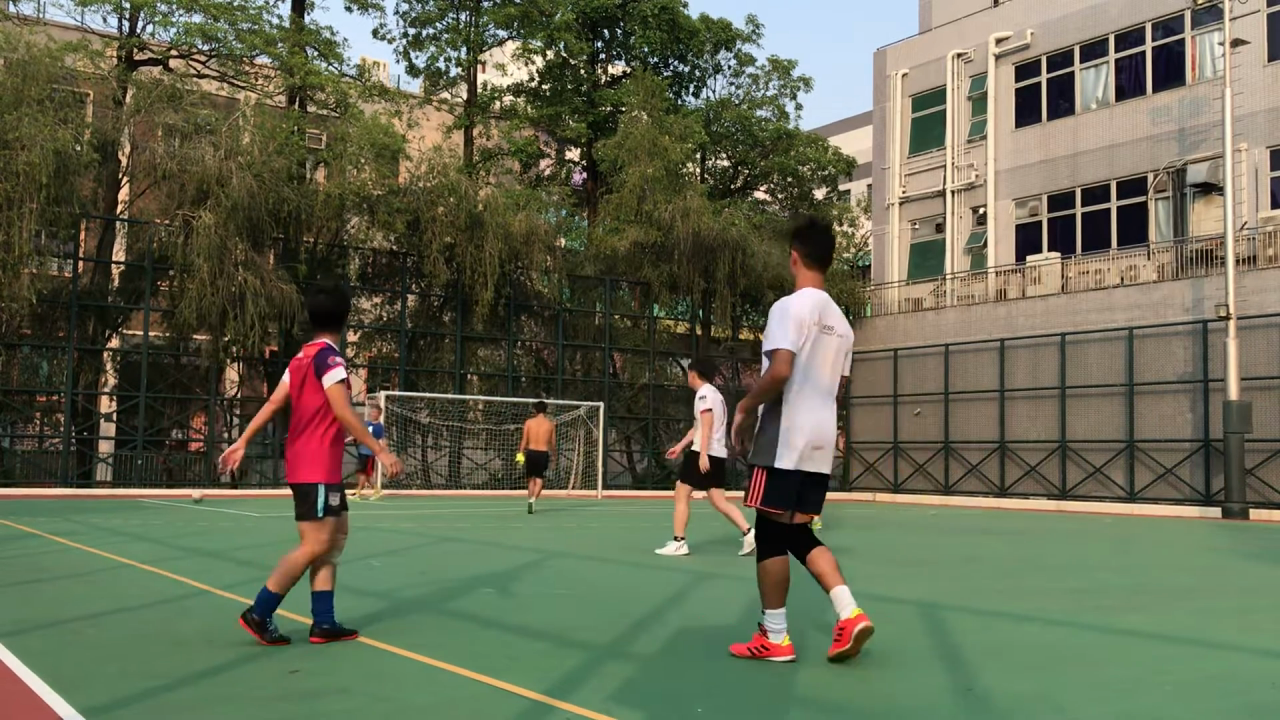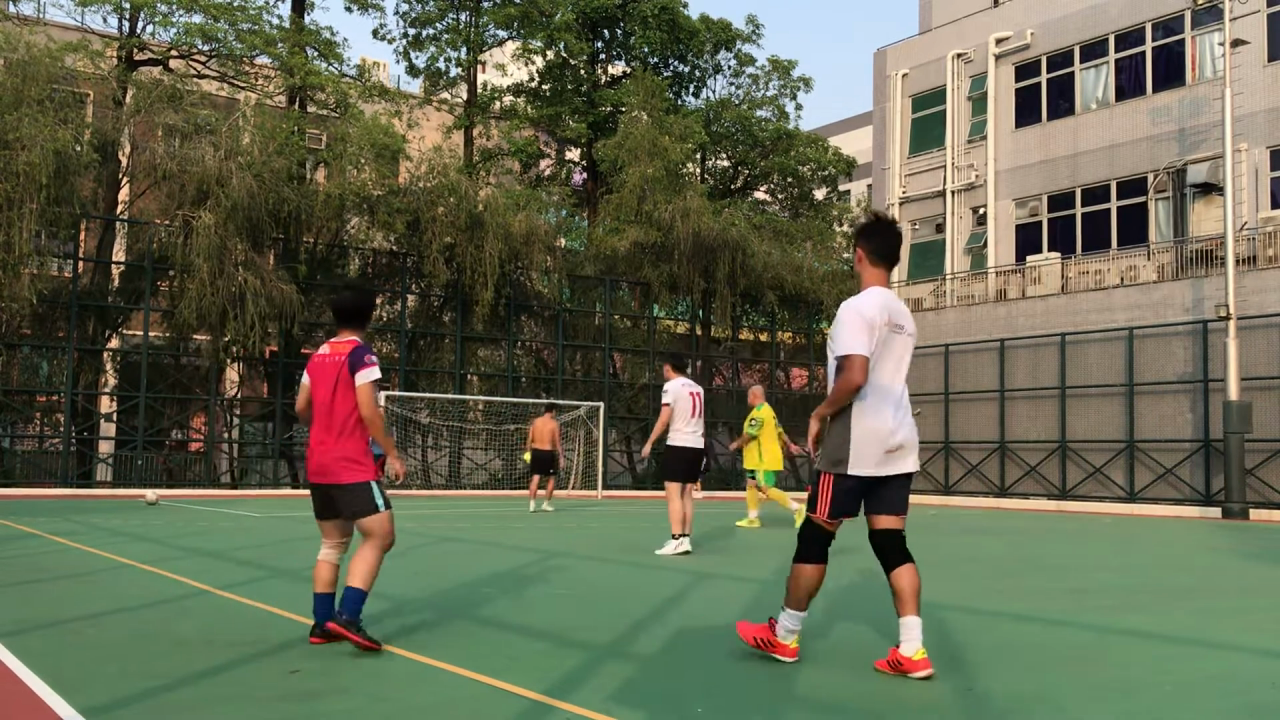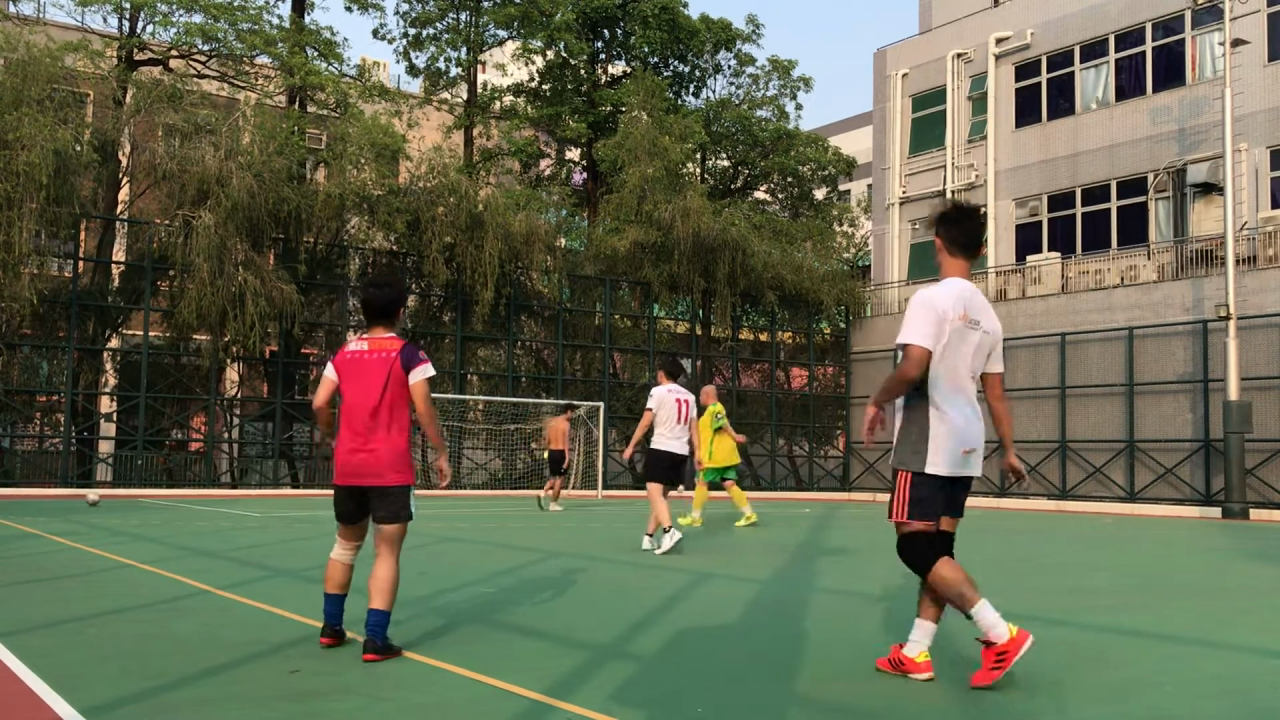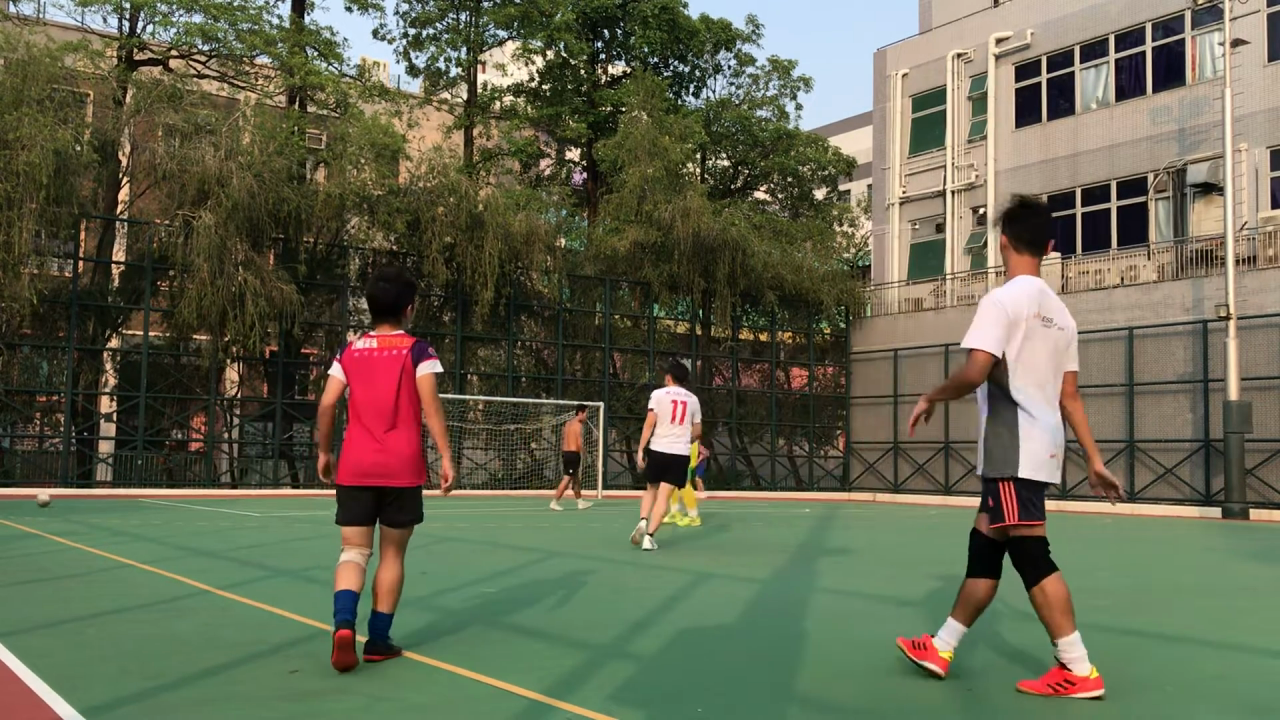
dt=0.3s
person 1, frame 1
left shoulder: (790, 307)
right shoulder: (841, 320)
left elbow: (779, 371)
left wrist: (744, 406)
left hip: (786, 438)
right hip: (822, 441)
left knee: (771, 532)
right knee: (802, 535)
left ankle: (774, 637)
right ankle: (849, 614)
person 1, frame 2
left shoulder: (858, 307)
right shoulder: (904, 317)
left elbow: (853, 377)
left wrist: (820, 413)
left hip: (857, 445)
right hip: (899, 443)
left knee: (815, 537)
right knee: (891, 543)
left ankle: (784, 635)
right ankle: (912, 649)
person 1, frame 3
left shoulder: (931, 298)
right shoulder: (988, 315)
left elbow: (913, 367)
right elbow: (995, 393)
left wrist: (877, 402)
right wrist: (1009, 451)
left hip: (926, 442)
right hip: (965, 444)
left knee: (917, 547)
right knee: (932, 544)
left ankle: (1002, 634)
right ankle: (915, 652)
person 1, frame 4
left shoulder: (1003, 299)
right shoulder: (1061, 313)
left elbow: (975, 373)
right elbow: (1070, 395)
left wrist: (929, 398)
right wrist: (1094, 460)
left hip: (1014, 448)
right hip: (1042, 445)
left knee: (1030, 554)
right knee: (984, 545)
left ankle: (1078, 669)
right ankle: (941, 647)
person 2, frame 1
left shoulder: (301, 359)
right shoulder: (329, 356)
left elbow: (272, 404)
right elbow: (343, 411)
left wrist: (242, 442)
right wrist: (380, 450)
left hip: (304, 464)
right hip: (317, 467)
left knee: (329, 542)
right knee: (317, 545)
left ankle: (324, 623)
right ankle: (258, 612)
person 2, frame 2
left shoulder: (318, 355)
right shoulder: (361, 354)
left elbow: (302, 407)
right elbow: (369, 412)
right wrist: (392, 455)
left hip: (320, 465)
right hip: (353, 465)
left knee: (334, 542)
right knee: (380, 538)
left ankle: (324, 622)
right ankle: (346, 615)
person 2, frame 3
left shoulder: (343, 353)
right shoulder: (409, 353)
left elbow: (319, 404)
right elbow: (424, 409)
left wrist: (331, 438)
right wrist: (441, 454)
left hip: (348, 467)
right hip: (392, 469)
left knee: (345, 544)
right knee: (387, 552)
left ankle: (331, 624)
right ankle: (376, 638)
person 2, frame 4
left shoulder: (349, 352)
right shoulder: (418, 350)
left elbow: (326, 405)
right elbow: (430, 405)
left wrist: (324, 452)
right wrist: (445, 457)
left hip: (356, 468)
right hip: (404, 469)
left knee: (353, 552)
right knee: (392, 553)
left ankle: (344, 624)
right ankle: (378, 639)
person 3, frame 1
left shoulder: (704, 392)
right shoulder: (714, 393)
left elbow: (707, 425)
left wrist: (703, 455)
right wrist: (681, 445)
left hip: (704, 453)
right hip: (718, 455)
left knee: (681, 495)
right knee: (719, 500)
left ankle: (678, 542)
right ankle: (748, 533)
person 3, frame 2
left shoulder: (671, 386)
right shoulder: (697, 388)
left elbow: (664, 419)
left wrist: (649, 443)
left hip: (678, 446)
right hip: (698, 447)
left knee: (673, 495)
right knee: (686, 495)
left ankle: (677, 541)
right ankle: (685, 538)
person 3, frame 3
left shoulder: (658, 391)
right shoulder: (689, 396)
left elbow: (646, 422)
right elbow: (694, 428)
left wrist: (631, 446)
right wrist: (697, 453)
left hip: (660, 450)
right hip: (681, 452)
left knee: (655, 495)
right knee: (661, 495)
left ankle: (670, 532)
right ankle: (650, 536)
person 3, frame 4
left shoulder: (659, 394)
right shoulder: (693, 399)
left elbow: (649, 424)
right elbow: (697, 431)
left wrist: (640, 450)
left hip: (658, 450)
right hip: (681, 454)
left knee: (651, 492)
right knee: (663, 497)
left ankle: (644, 522)
right ankle: (648, 537)
